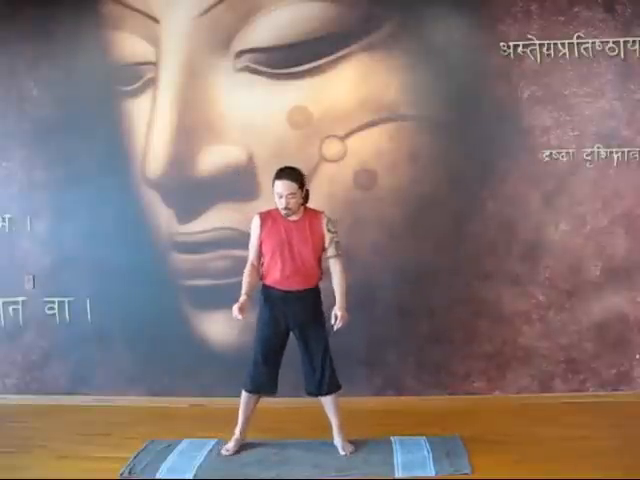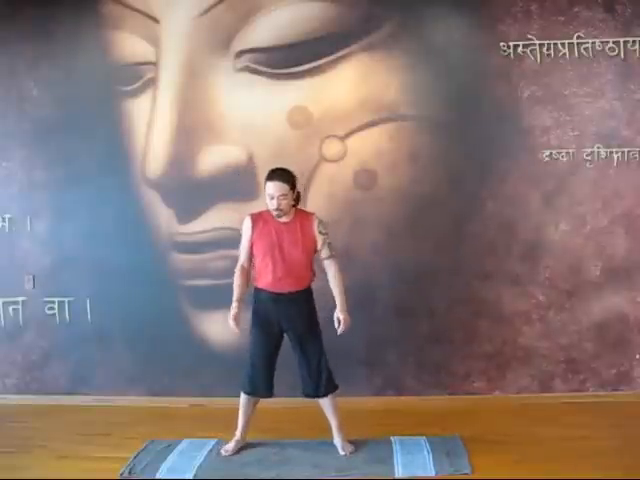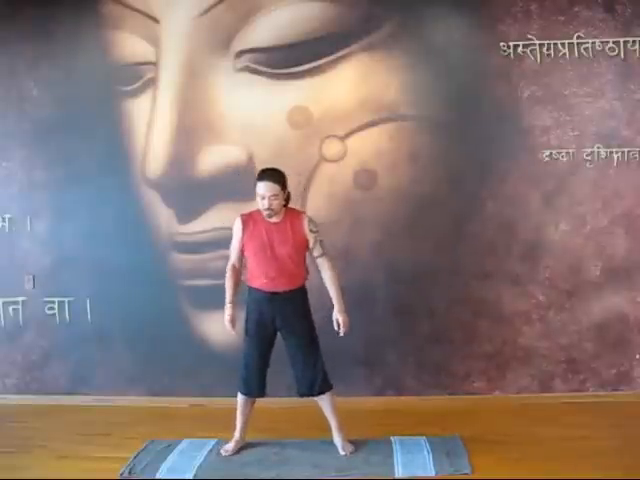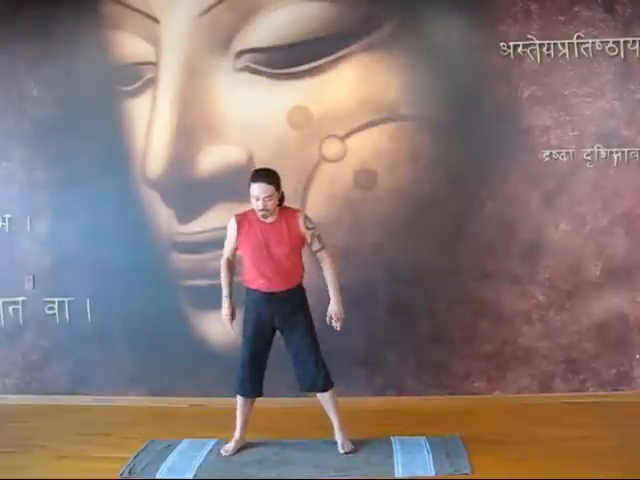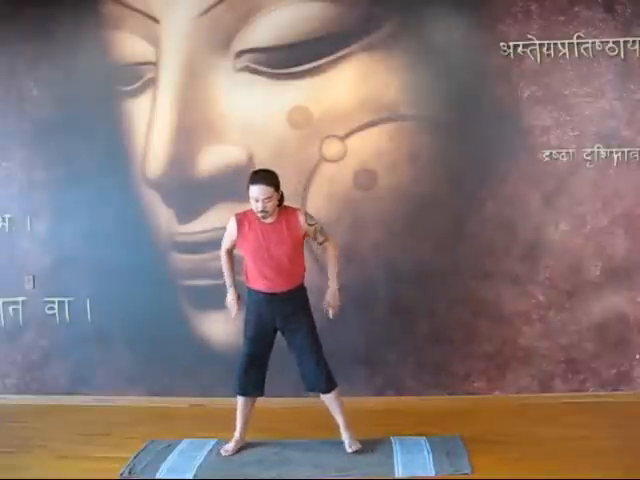
dt=0.1s
person 1, frame 1
left shoulder: (321, 221)
right shoulder: (261, 221)
left elbow: (335, 263)
right elbow: (253, 264)
left wrist: (340, 303)
right wrist: (244, 296)
left hip: (307, 300)
right hip: (273, 301)
left knee: (321, 366)
right knee: (259, 367)
left ankle: (338, 433)
right ankle: (239, 434)
person 1, frame 2
left shoulder: (312, 223)
right shoulder: (253, 222)
left elbow: (330, 264)
right elbow: (243, 266)
left wrist: (341, 305)
right wrist: (236, 303)
left hip: (300, 302)
right hip: (266, 303)
left knee: (317, 368)
right knee: (256, 370)
left ankle: (337, 433)
right ankle: (239, 435)
person 1, frame 3
left shoulder: (303, 222)
right shoulder: (243, 223)
left elbow: (324, 262)
right elbow: (233, 265)
left wrist: (338, 306)
right wrist: (229, 304)
left hip: (294, 302)
right hip: (259, 303)
left knee: (312, 368)
right knee: (251, 369)
left ankle: (337, 433)
right ankle: (239, 435)
person 1, frame 4
left shoulder: (298, 220)
right shoulder: (238, 223)
left elbow: (323, 255)
right elbow: (226, 259)
left wrist: (335, 299)
right wrist: (226, 299)
left hip: (293, 301)
right hip: (257, 303)
left knee: (313, 366)
right knee: (249, 368)
left ankle: (339, 431)
right ankle: (238, 435)
person 1, frame 5
left shoulder: (299, 219)
right shoulder: (238, 223)
left elbow: (328, 244)
right elbow: (225, 251)
left wrist: (333, 287)
right wrist: (231, 288)
left hip: (294, 301)
right hip: (258, 303)
left knee: (316, 366)
right knee: (249, 369)
left ankle: (345, 430)
right ankle: (239, 435)
